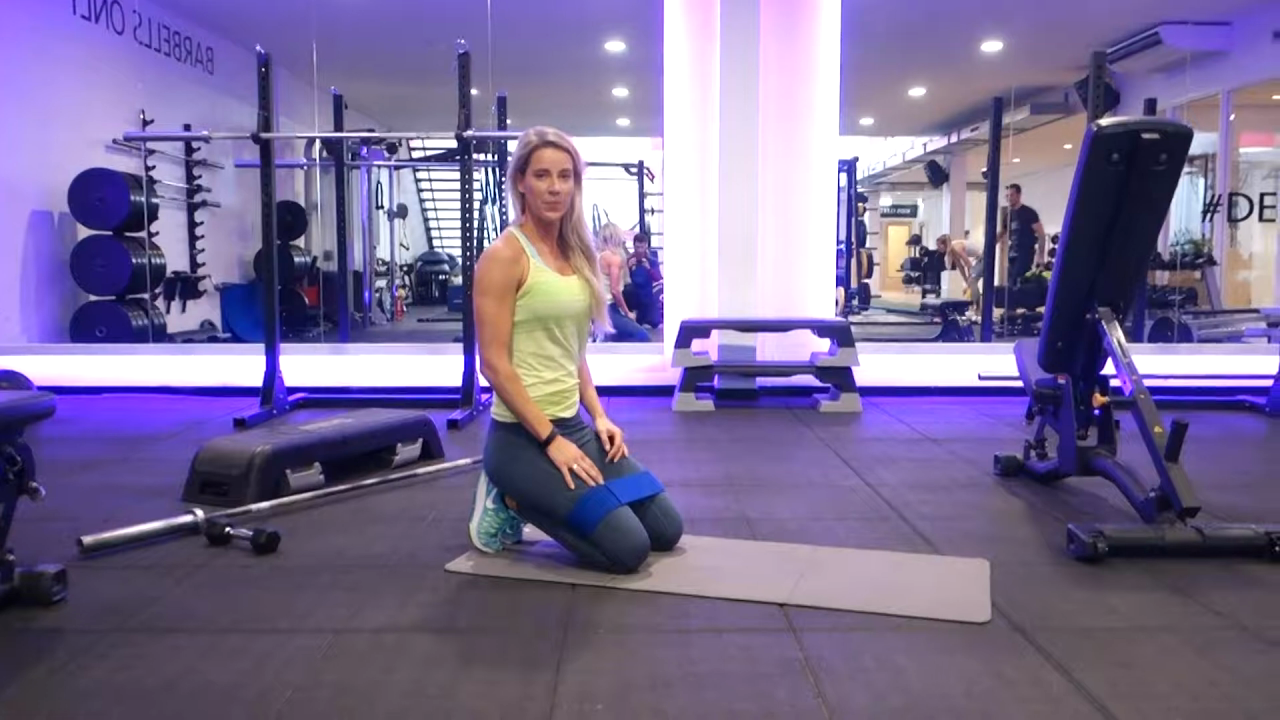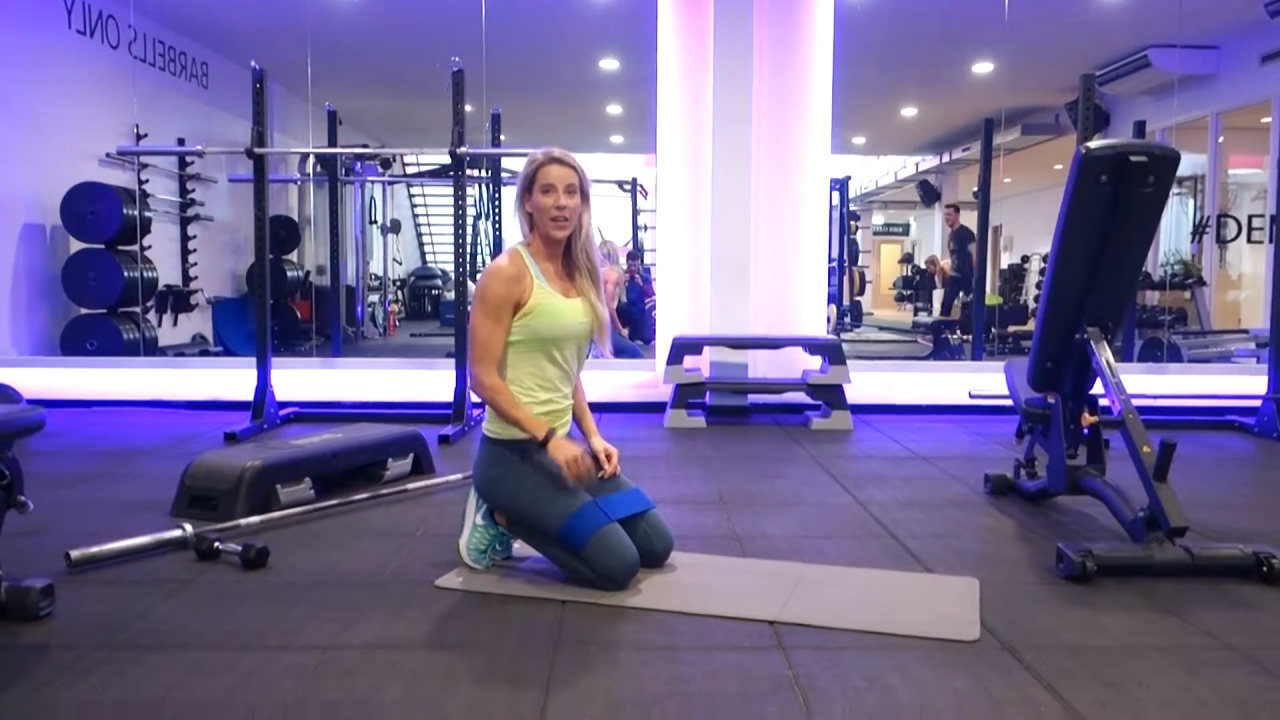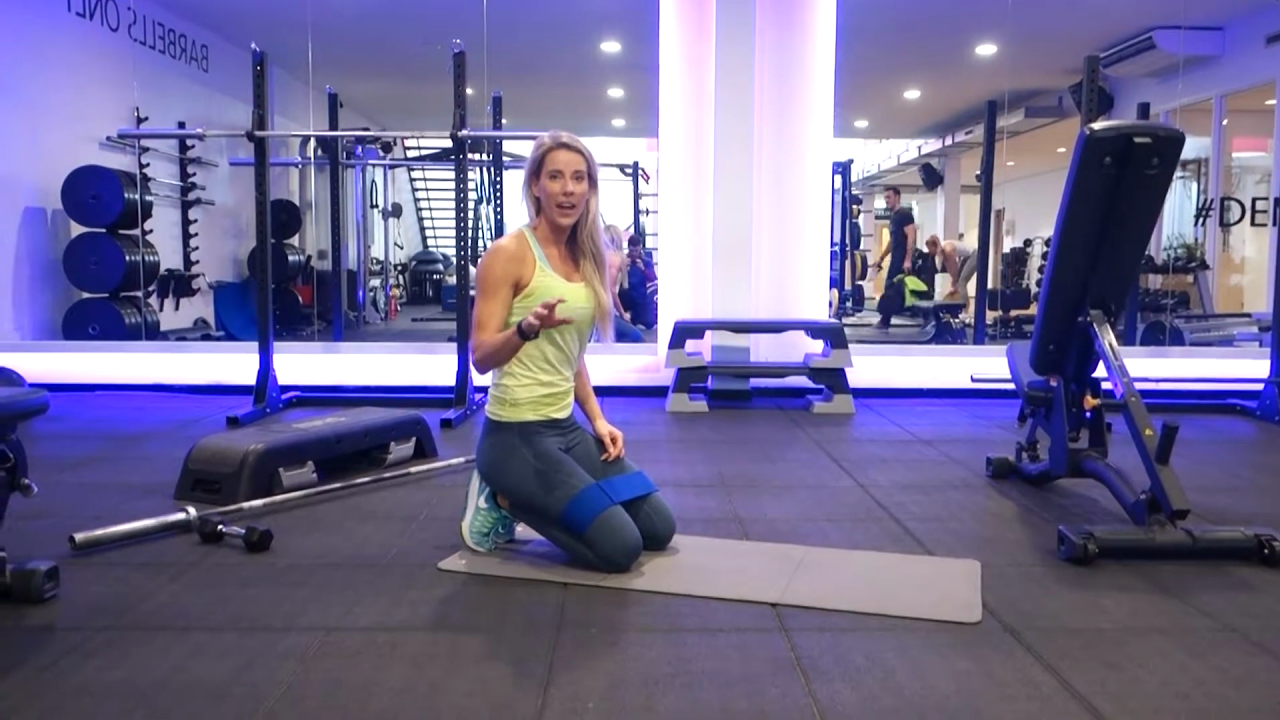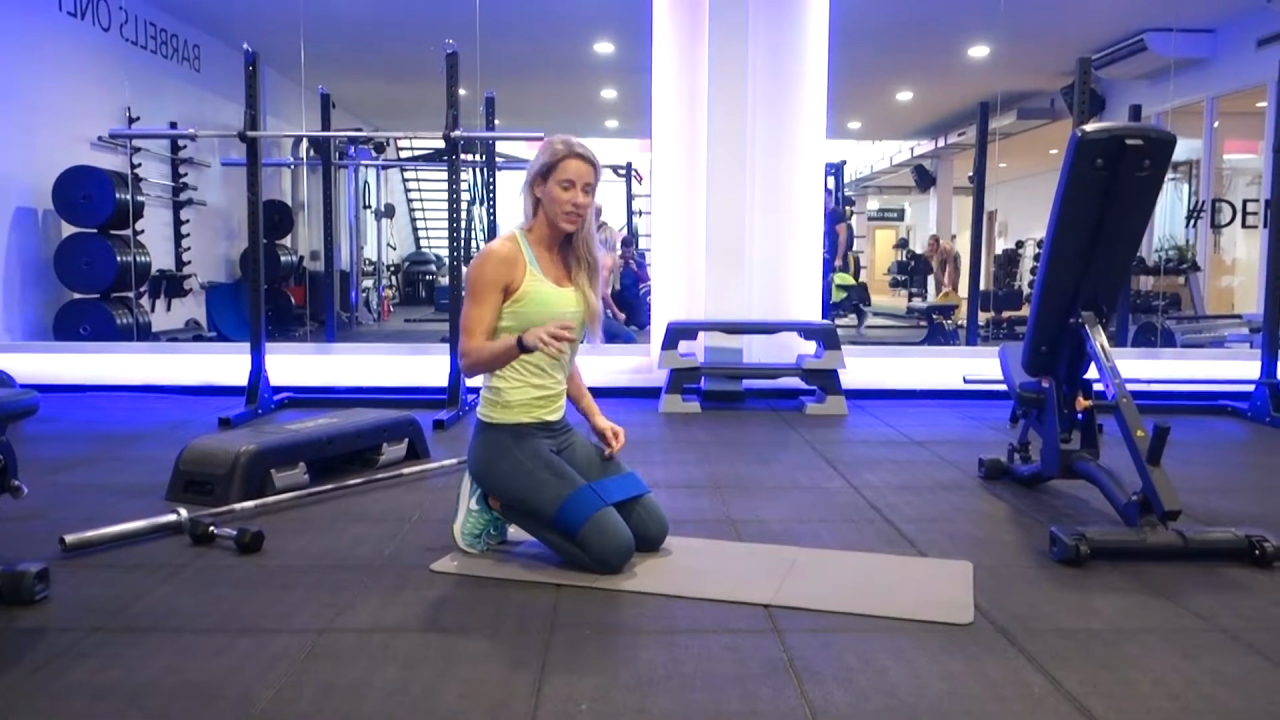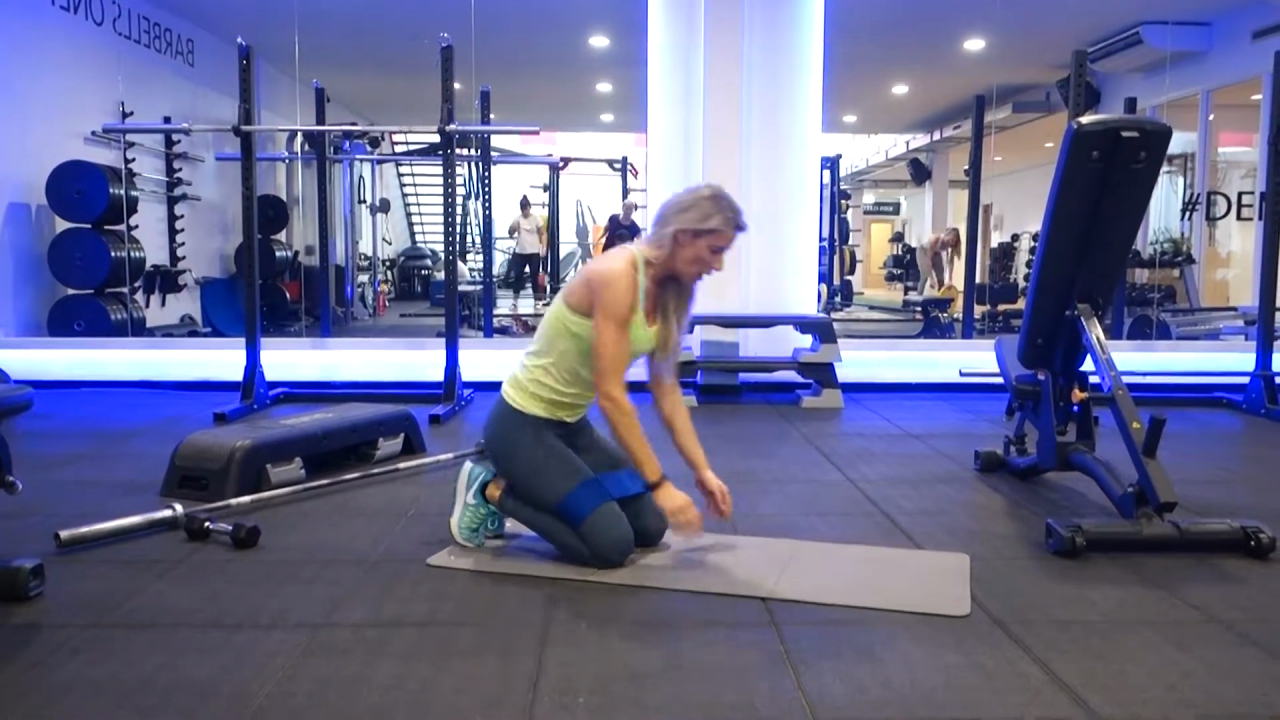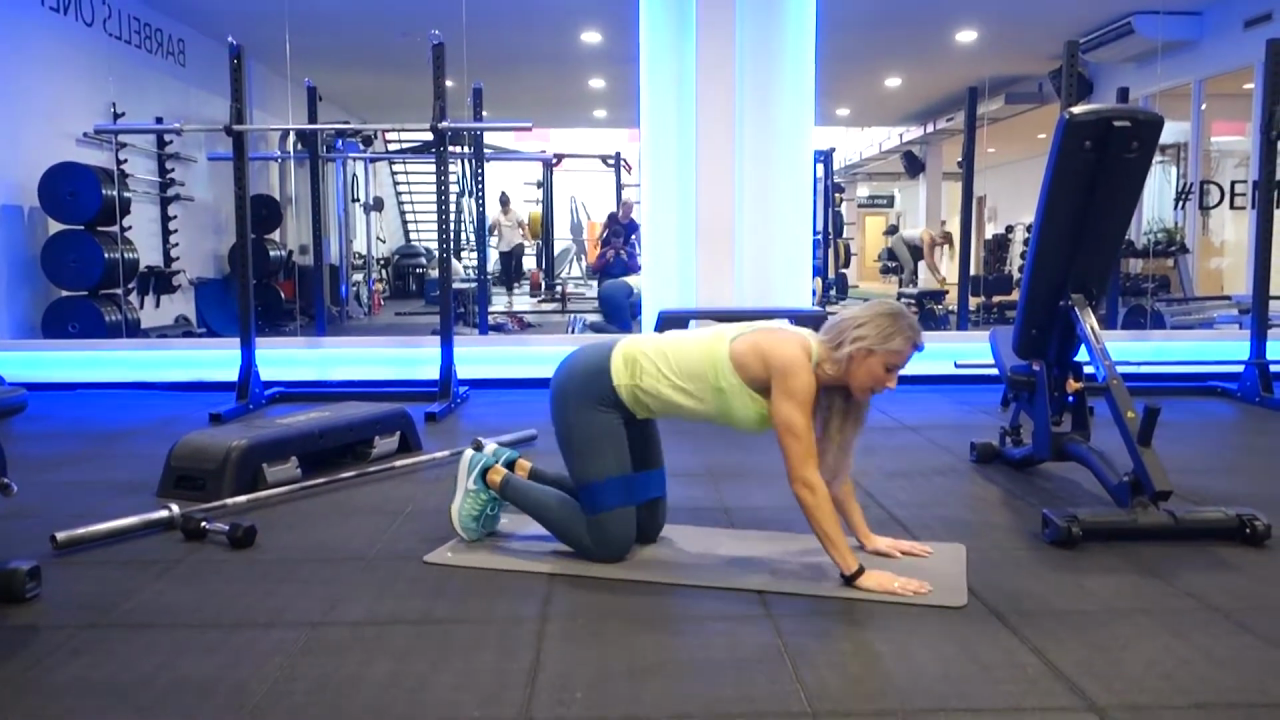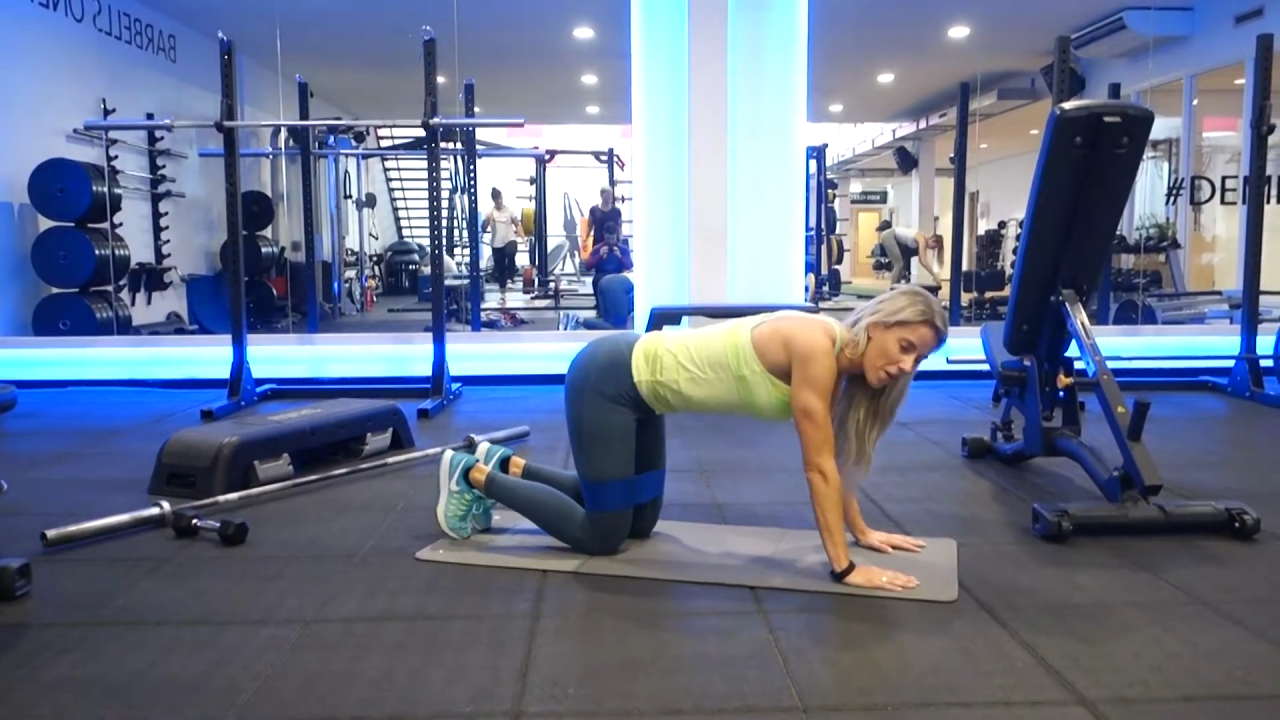
dt=0.7s
person 1, frame 1
left shoulder: (576, 252)
right shoulder: (504, 256)
right elbow: (494, 364)
left wrist: (598, 416)
right wrist: (551, 441)
left hip: (572, 425)
right hip: (522, 436)
left knee: (666, 530)
right knee: (627, 548)
left ankle: (531, 499)
right ankle: (510, 505)
person 1, frame 2
left shoulder: (580, 273)
right shoulder: (507, 273)
right elbow: (483, 377)
left wrist: (591, 434)
right wrist: (548, 438)
left hip: (561, 439)
right hip: (513, 452)
left knee: (656, 546)
right knee: (617, 565)
left ankle: (520, 515)
right ankle: (499, 520)
person 1, frame 3
left shoulder: (586, 258)
right shoulder: (509, 253)
right elbow: (482, 357)
left wrist: (597, 419)
right wrist: (528, 327)
left hip: (567, 427)
right hip: (514, 435)
left knee: (659, 529)
right knee: (620, 547)
left ankle: (527, 497)
right ankle: (503, 503)
person 1, frame 4
left shoulder: (578, 261)
right shoulder: (501, 256)
right elbow: (469, 357)
left wrist: (594, 417)
right wrist: (525, 340)
left hip: (559, 430)
right hip: (506, 437)
left knee: (651, 531)
right knee: (612, 549)
left ankle: (515, 499)
right ankle: (494, 505)
person 1, frame 5
left shoulder: (667, 290)
right shoulder: (616, 276)
left elbow: (665, 386)
right elbow: (611, 393)
left wrist: (701, 468)
right wrist: (659, 484)
left hip: (568, 423)
right hip: (522, 423)
left knee: (648, 527)
right knee: (612, 544)
left ankle: (526, 487)
right ankle: (493, 493)
person 1, frame 6
left shoulder: (816, 364)
right shoulder: (793, 362)
left elbow: (829, 463)
right elbow: (806, 482)
left wrist: (866, 536)
right wrist: (855, 572)
left hip: (626, 387)
right hip: (590, 386)
left knee: (647, 526)
right knee: (609, 542)
left ankle: (514, 465)
right ankle: (491, 477)
person 1, frame 7
left shoulder: (836, 357)
right shoulder: (817, 346)
left elbow: (834, 457)
right elbow: (819, 468)
left wrist: (863, 532)
right wrist: (844, 567)
left hip: (636, 381)
right hip: (606, 379)
left knee: (639, 521)
right knee: (602, 536)
left ankle: (506, 465)
right ankle: (474, 476)
